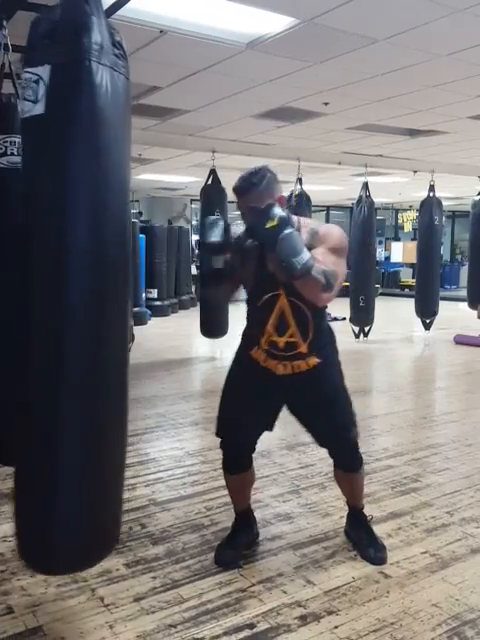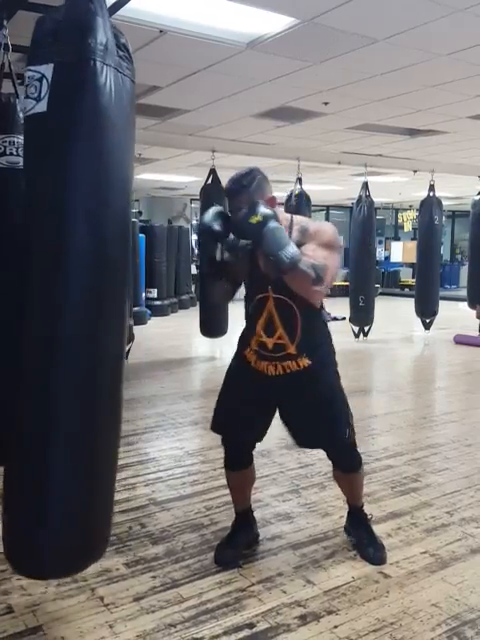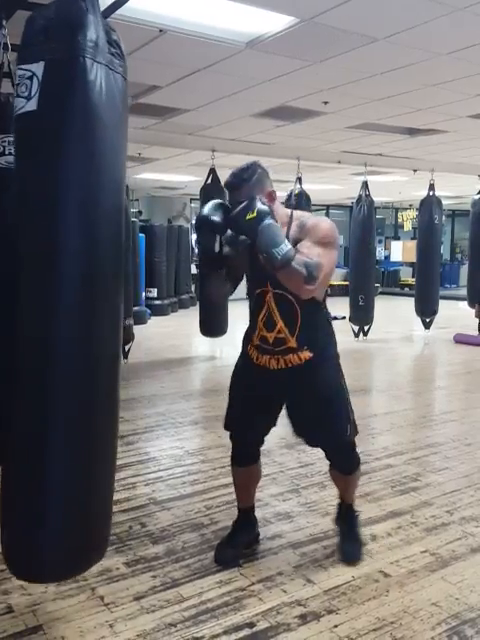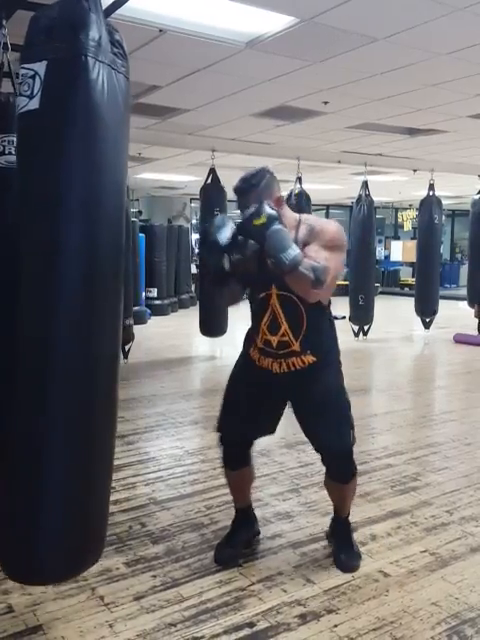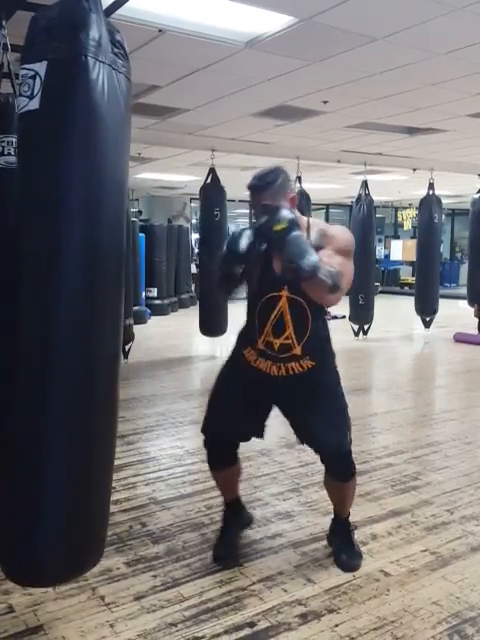
dt=0.1s
person 1, frame 1
left shoulder: (325, 235)
right shoulder: (247, 241)
left elbow: (321, 292)
right elbow: (217, 295)
left wrist: (284, 237)
left hip: (311, 360)
right hip: (257, 361)
left knee: (344, 448)
right knee: (235, 445)
left ankle: (357, 521)
right ankle: (243, 526)
person 1, frame 2
left shoulder: (317, 233)
right shoulder: (244, 238)
left elbow: (313, 288)
right elbow: (218, 295)
left wrist: (272, 234)
right wrist: (213, 245)
left hip: (308, 362)
right hip: (253, 358)
left knee: (341, 447)
right knee: (236, 445)
left ankle: (358, 520)
right ankle: (244, 525)
person 1, frame 3
left shoulder: (316, 229)
right shoulder: (242, 233)
left elbow: (306, 284)
left wrist: (266, 230)
left hip: (311, 357)
right hip: (257, 354)
left knee: (340, 445)
right knee: (244, 443)
left ankle: (347, 516)
right ankle: (245, 524)
person 1, frame 4
left shoulder: (323, 232)
right shoulder: (250, 238)
left elbow: (315, 289)
right elbow: (230, 296)
left wrist: (276, 235)
left hip: (314, 361)
right hip: (258, 358)
left knee: (339, 453)
right knee: (232, 441)
left ankle: (341, 528)
right ankle: (244, 523)
person 1, frame 5
left shoulder: (333, 237)
right shoulder: (254, 238)
left elbow: (329, 294)
right elbow: (222, 286)
left wrist: (290, 237)
right wrist: (231, 260)
left hip: (309, 365)
right hip: (251, 359)
left knee: (337, 453)
right knee: (218, 440)
left ankle: (341, 528)
right ankle: (234, 514)
